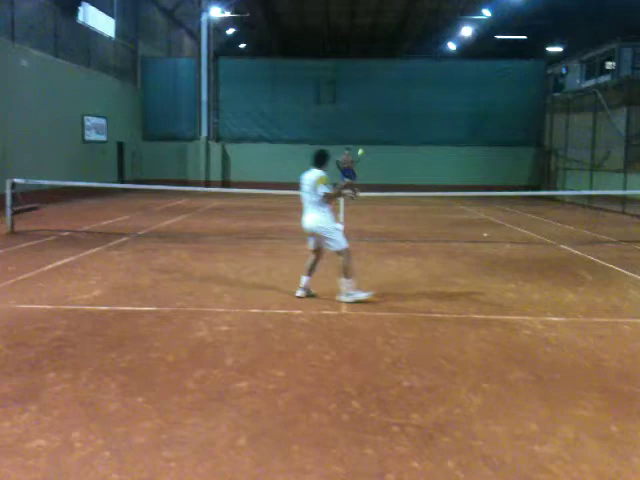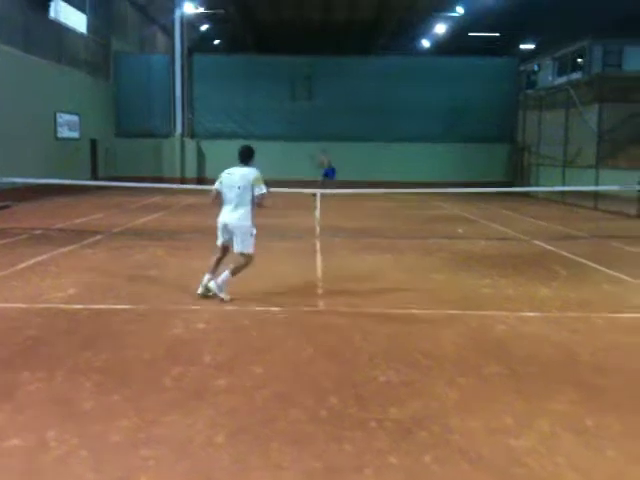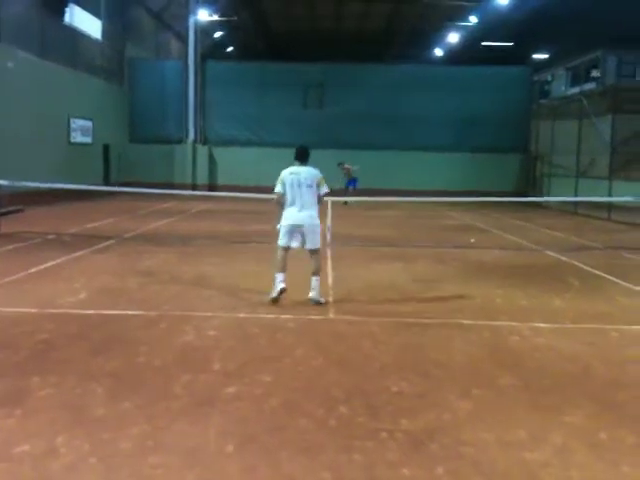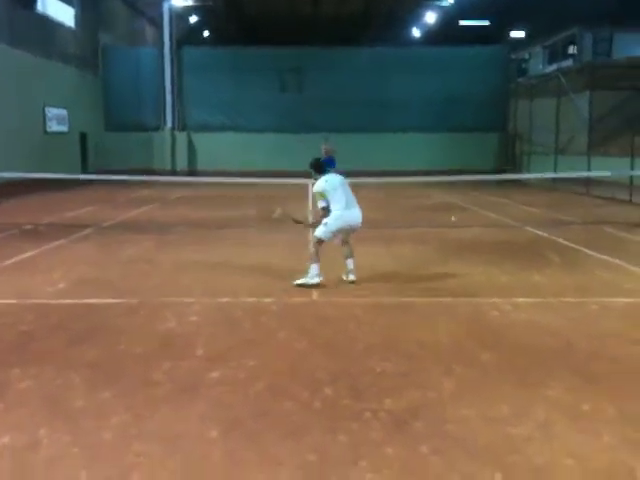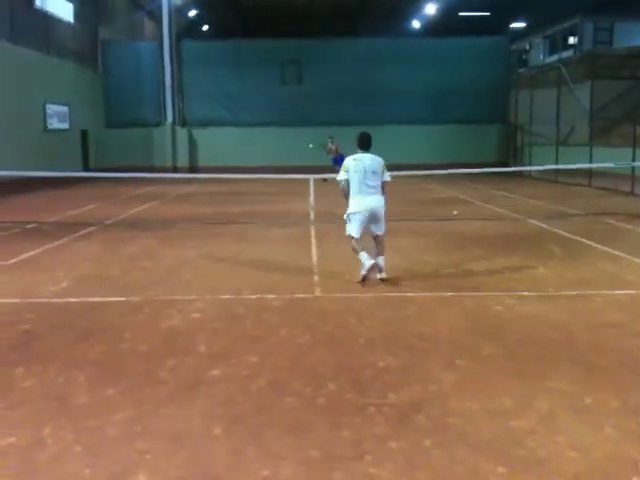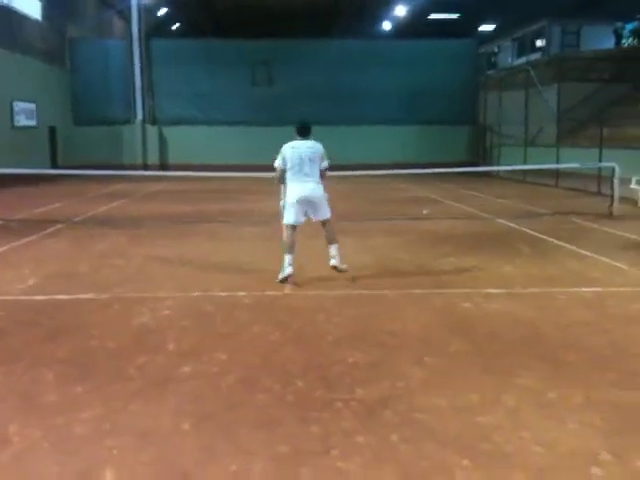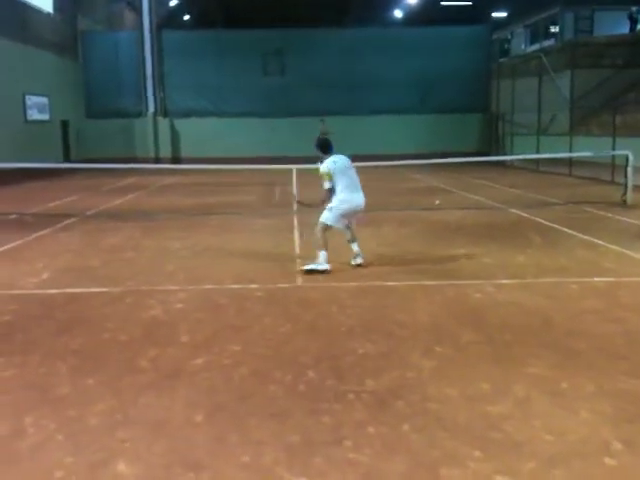
dt=0.7s
person 1, frame 1
left shoulder: (305, 176)
right shoulder: (320, 175)
right elbow: (327, 198)
left wrist: (340, 191)
right wrist: (343, 187)
left hip: (309, 222)
right hip: (323, 223)
left knee: (316, 253)
right knee: (345, 253)
left ankle: (303, 288)
right ankle: (349, 292)
person 1, frame 2
left shoulder: (226, 173)
right shoulder: (254, 174)
left elbow: (215, 197)
right elbow: (259, 201)
right wrist: (255, 203)
left hip: (224, 219)
right hip: (241, 221)
left knee: (221, 253)
right knee: (247, 258)
left ankle: (205, 285)
right ankle: (220, 283)
person 1, frame 3
left shoulder: (285, 174)
right shoulder: (316, 174)
left elbow: (279, 199)
right elbow: (321, 198)
left hip: (290, 218)
right hip: (310, 219)
left knee: (283, 251)
right knee: (315, 254)
left ankle: (280, 283)
right ankle: (315, 292)
person 1, frame 4
left shoulder: (318, 186)
right shoulder: (340, 178)
left elbow: (324, 212)
left wrist: (314, 223)
left hip: (340, 217)
right hip: (357, 216)
left knee: (315, 243)
right knee: (344, 240)
left ankle: (314, 276)
right ankle: (350, 273)
person 1, frame 5
left shoulder: (348, 161)
right shoulder: (380, 161)
left elbow: (343, 188)
right elbow: (383, 187)
left wrist: (350, 200)
left hip: (358, 205)
right hip: (377, 203)
left knee: (353, 239)
right knee: (378, 237)
left ankle: (367, 262)
right ankle: (381, 270)
person 1, frame 6
left shoulder: (286, 148)
right shoulder: (318, 147)
left elbow: (280, 175)
right elbow: (323, 173)
left wrist: (285, 186)
left hip: (295, 192)
right hip: (315, 190)
left knee: (289, 229)
right knee: (327, 224)
left ankle: (287, 266)
right ankle: (335, 258)
person 1, frame 7
left shoulder: (325, 167)
right shoulder: (344, 159)
left elbow: (329, 192)
left wrist: (319, 203)
left hip: (344, 200)
right hip: (360, 199)
left knee: (321, 228)
right knee: (348, 225)
left ankle: (321, 262)
right ankle: (357, 256)
